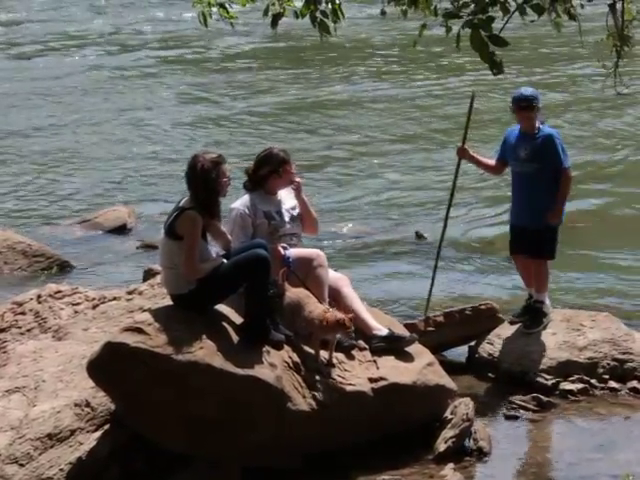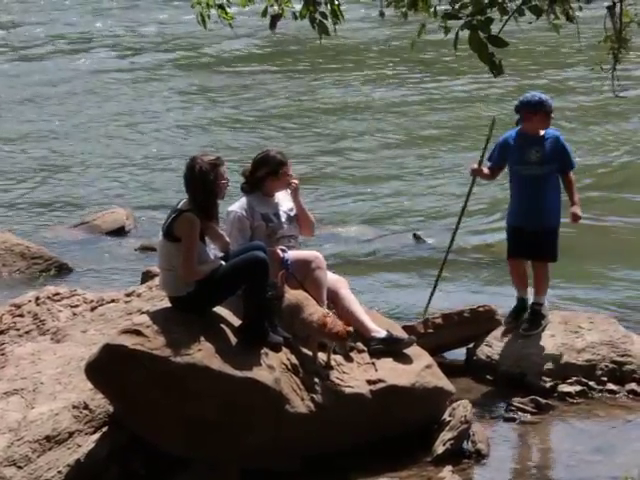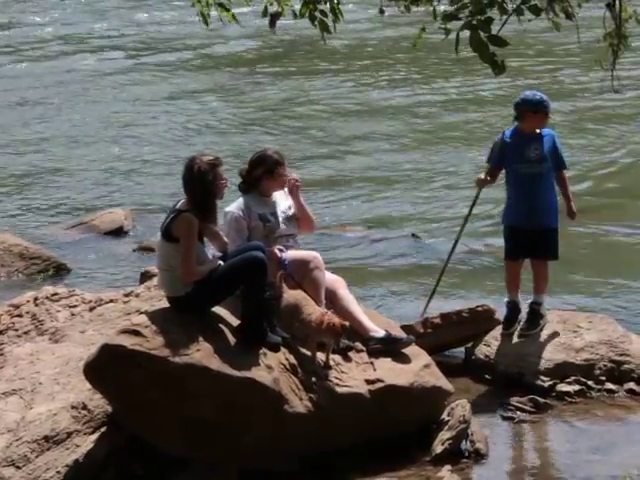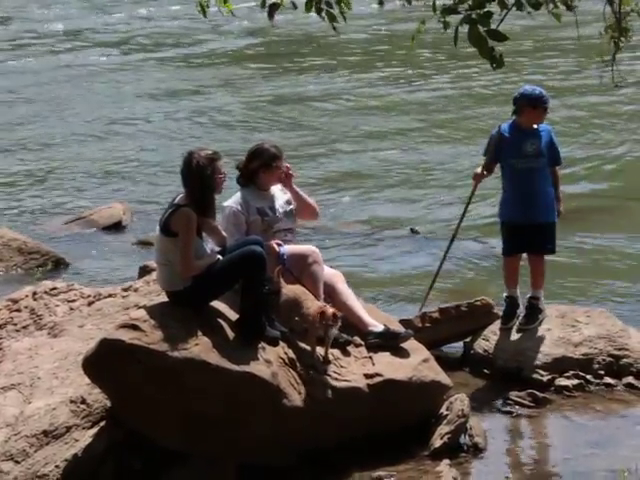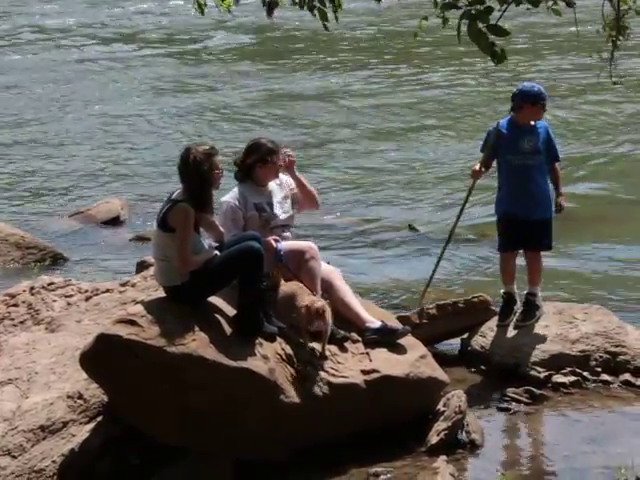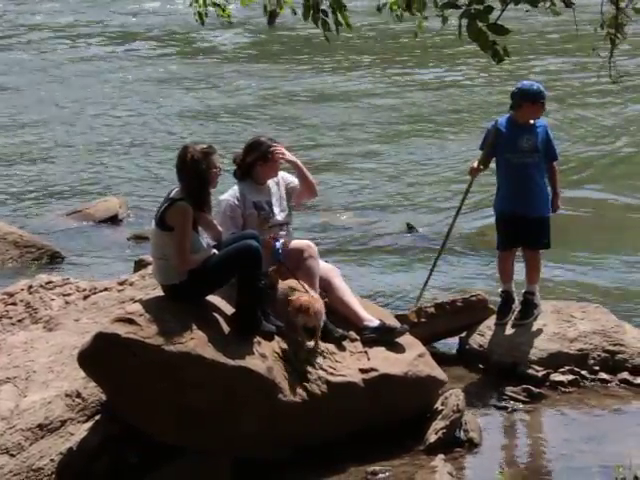
dt=0.3s
person 1, frame 1
left shoulder: (549, 137)
right shoulder: (511, 135)
left elbow: (566, 175)
right elbow: (498, 168)
left wrist: (559, 208)
right wrist: (471, 157)
left hip: (544, 214)
right hip: (520, 212)
left knee: (538, 260)
right knee: (519, 256)
left ankle: (541, 306)
right ankle: (533, 299)
person 1, frame 2
left shoulder: (554, 139)
right shoulder: (509, 141)
left elbow: (566, 174)
right elbow: (493, 172)
left wrist: (574, 203)
right wrist: (480, 172)
left hip: (546, 216)
right hip: (518, 216)
left knee: (540, 263)
right knee: (515, 261)
left ankle: (539, 309)
right ankle: (521, 302)
person 1, frame 3
left shoulder: (549, 137)
right shoulder: (506, 140)
left elbow: (559, 172)
right elbow: (493, 173)
left wrist: (569, 201)
right wrist: (483, 180)
left hip: (545, 215)
right hip: (516, 216)
left knee: (540, 262)
right knee: (512, 263)
left ankle: (537, 309)
right ankle: (513, 306)
person 1, frame 4
left shoulder: (546, 133)
right shoulder: (503, 134)
left elbow: (553, 168)
right elbow: (489, 165)
left wrist: (558, 199)
right wrist: (480, 173)
left hip: (542, 210)
right hip: (512, 211)
left knee: (537, 257)
right knee: (510, 257)
left ankle: (535, 303)
right ankle: (512, 301)
person 1, frame 5
left shoulder: (543, 129)
right shoulder: (500, 130)
left elbow: (552, 164)
right elbow: (487, 161)
left wrist: (559, 193)
right wrist: (478, 169)
left hip: (539, 206)
right hip: (509, 207)
left knee: (533, 253)
right knee: (507, 254)
left ankle: (533, 299)
right ankle: (509, 297)
person 1, frame 6
left shoulder: (542, 129)
right shoulder: (499, 128)
left elbow: (550, 164)
right elbow: (486, 158)
left wrist: (556, 194)
right wrist: (477, 167)
left hip: (537, 204)
right hip: (507, 205)
left knee: (532, 251)
right knee: (505, 252)
left ankle: (531, 298)
right ankle: (507, 296)
person 2, frame 1
left shoulder: (288, 195)
right shoulder: (244, 207)
left elbow: (312, 229)
left wrist: (300, 197)
right wrist: (270, 251)
left hip: (301, 265)
left knee: (340, 281)
right knee: (316, 257)
left ankle: (376, 332)
person 2, frame 2
left shoulder: (284, 197)
right shoulder: (241, 210)
left elbow: (309, 231)
left wrist: (297, 199)
right wrist: (267, 253)
left hip: (298, 267)
left knee: (338, 283)
right knee: (314, 259)
left ankle: (374, 334)
person 2, frame 3
left shoulder: (283, 196)
right shoulder: (239, 210)
left elbow: (309, 228)
left wrist: (297, 198)
right wrist: (265, 253)
left hip: (296, 266)
left knee: (336, 283)
right knee: (313, 259)
left ankle: (373, 334)
person 2, frame 4
left shoulder: (281, 190)
right shoulder: (237, 204)
left elbow: (313, 214)
left wrist: (291, 187)
left hip: (295, 261)
left knee: (335, 277)
right knee: (311, 253)
left ankle: (372, 328)
person 2, frame 5
left shoulder: (281, 184)
right shoulder: (234, 200)
left elbow: (313, 204)
left wrist: (293, 174)
left hip: (292, 257)
left knee: (332, 274)
right knee: (309, 249)
left ankle: (369, 325)
person 2, frame 6
left shoulder: (280, 181)
right shoulder: (233, 198)
left elbow: (311, 193)
left wrist: (294, 161)
right wrist: (260, 243)
left hip: (290, 255)
left knee: (330, 272)
right knee: (307, 248)
left ankle: (368, 323)
person 3, frame 1
left shoulder: (194, 204)
right shoulder: (192, 216)
left elbow: (226, 244)
right elbow: (191, 271)
left wrist: (212, 223)
right wrist: (219, 261)
left hip: (194, 284)
right hip: (189, 293)
left knee: (259, 246)
right knee: (259, 260)
left ankle: (266, 319)
right ankle: (255, 327)
person 3, frame 2
left shoulder: (192, 207)
right shoulder: (189, 218)
left elbow: (225, 246)
right elbow: (189, 273)
right wrist: (216, 263)
left hip: (193, 284)
right hip: (187, 295)
left knee: (257, 248)
right knee: (257, 262)
left ankle: (266, 322)
right ankle: (253, 330)
person 3, frame 3
left shoulder: (191, 207)
right shoulder: (188, 218)
left elbow: (223, 246)
right elbow: (188, 274)
right wrist: (215, 263)
left hip: (191, 285)
right hip: (186, 295)
left knee: (256, 248)
right knee: (256, 262)
left ankle: (264, 322)
right ankle: (252, 331)
person 3, frame 4
left shoulder: (189, 201)
right shoulder: (186, 213)
left elbow: (221, 240)
right elbow: (187, 268)
right wrist: (214, 257)
left hip: (189, 280)
right hip: (184, 290)
left knee: (255, 243)
right knee: (254, 256)
left ankle: (262, 317)
right ankle: (251, 326)
person 3, frame 5
left shoulder: (186, 197)
right shoulder: (183, 209)
left elbow: (219, 236)
right elbow: (184, 264)
right wrist: (212, 254)
left hip: (186, 276)
right hip: (182, 286)
left knee: (253, 238)
right knee: (252, 252)
left ankle: (260, 312)
right ankle: (250, 321)
person 3, frame 6
left shoulder: (184, 195)
right shoulder: (182, 207)
left elbow: (217, 235)
right elbow: (182, 262)
right wrist: (210, 253)
left hip: (186, 273)
right hip: (180, 284)
left knee: (251, 237)
right knee: (250, 251)
left ankle: (259, 311)
right ankle: (248, 320)
